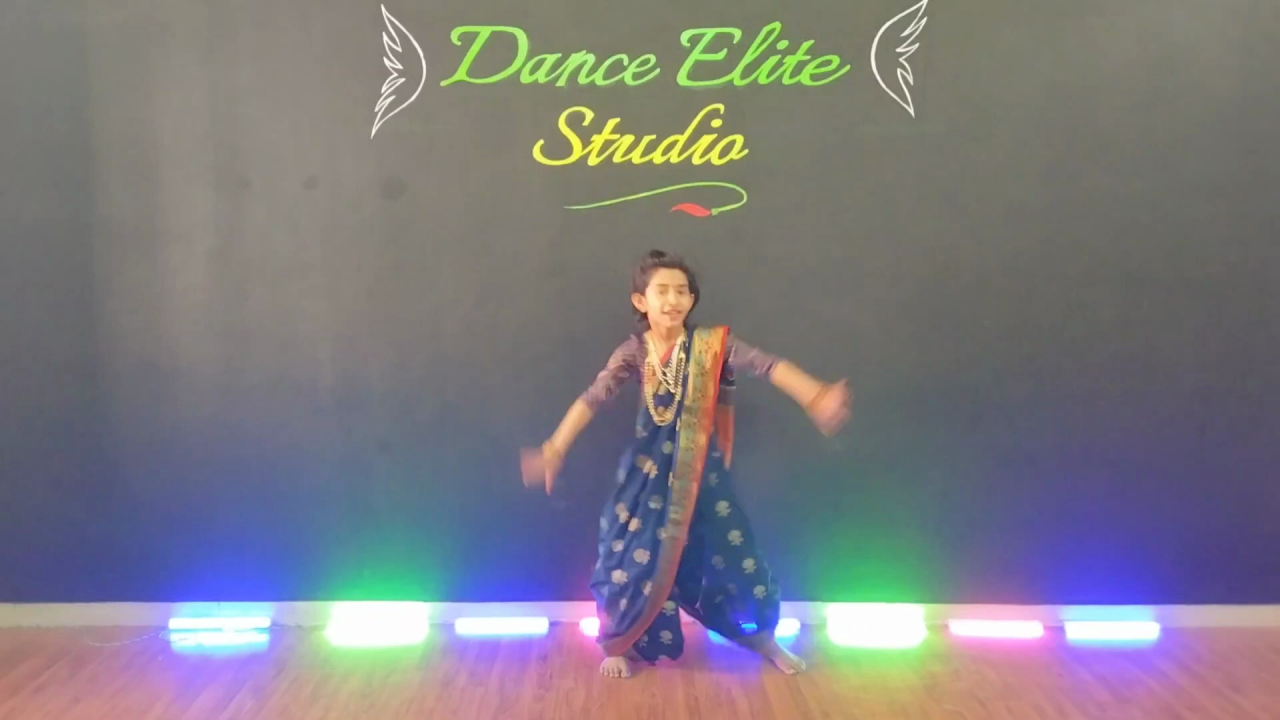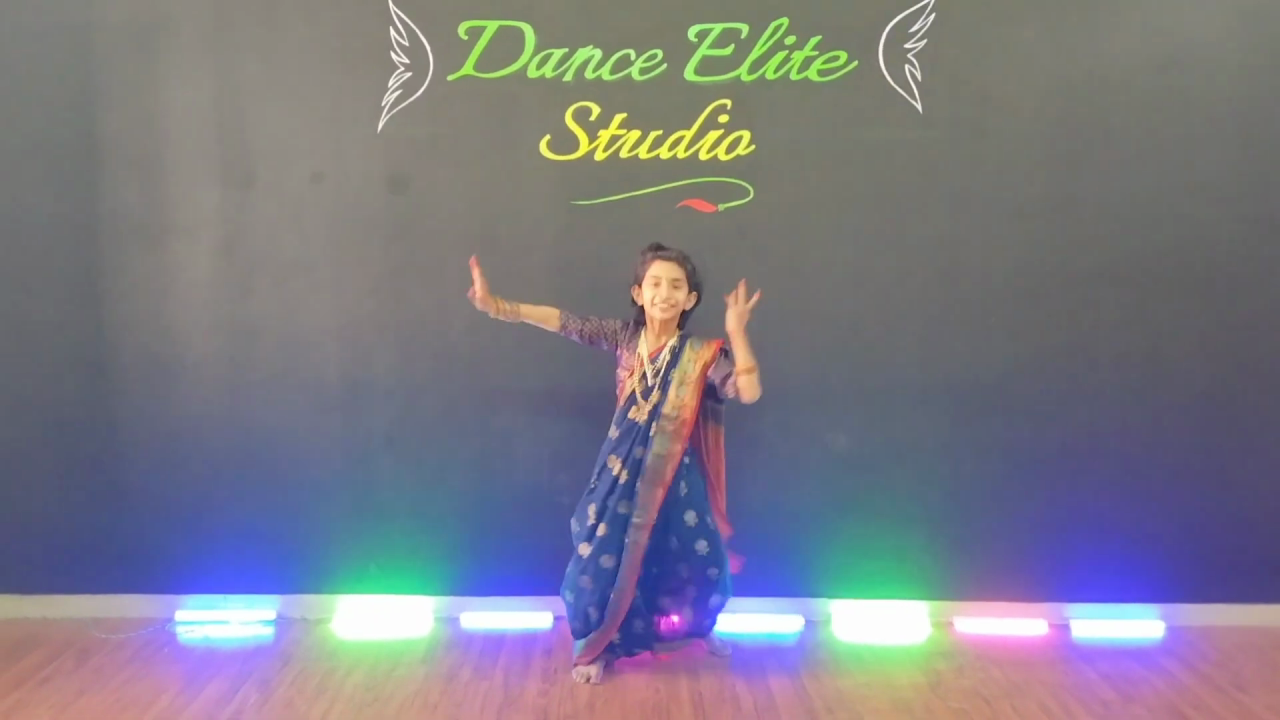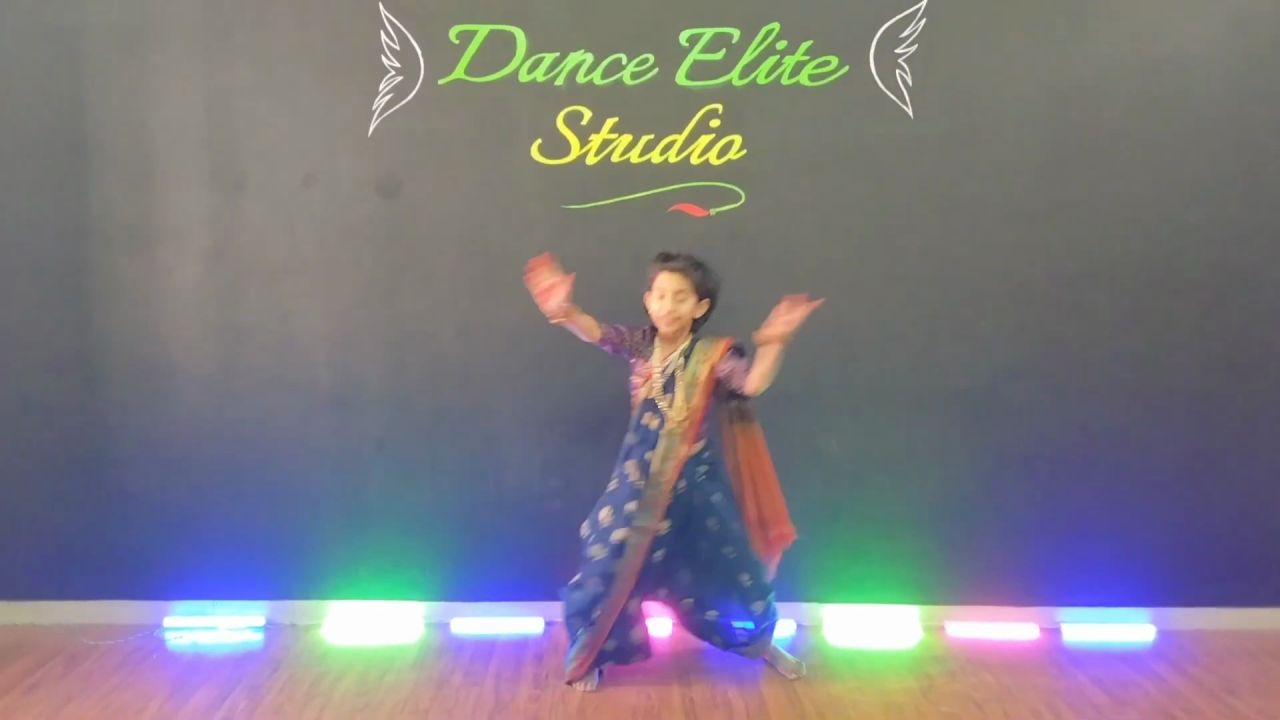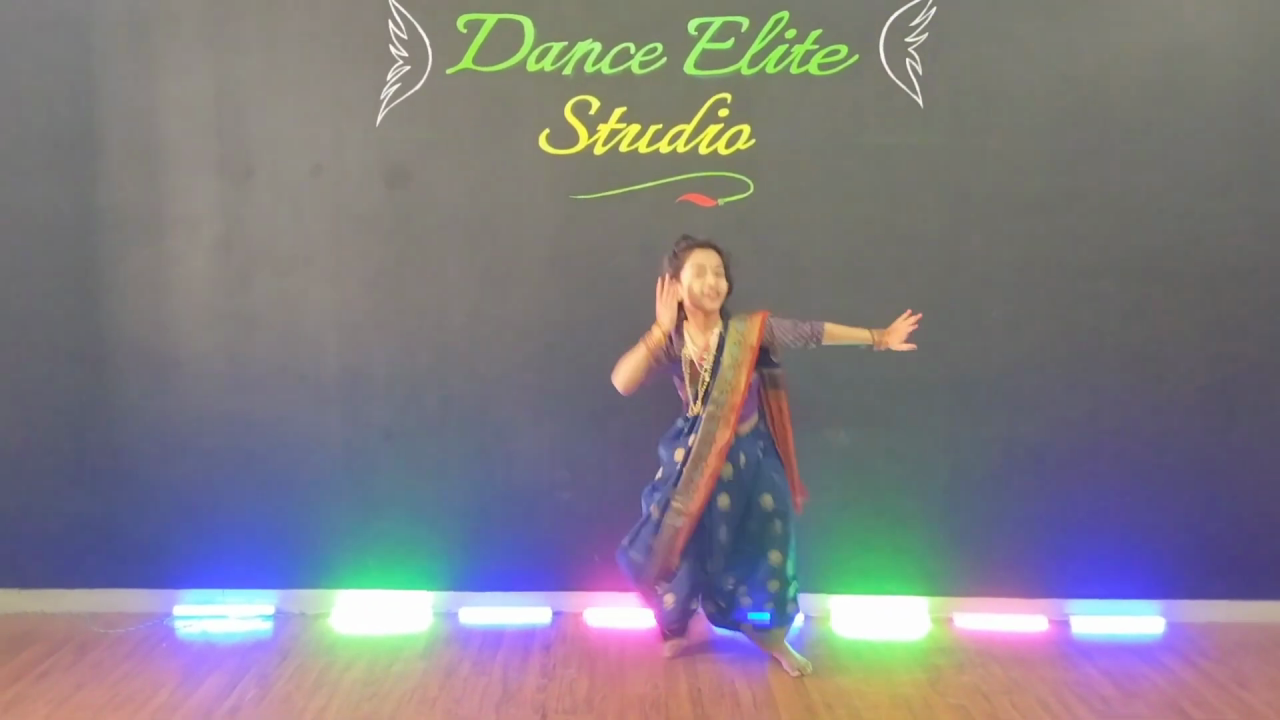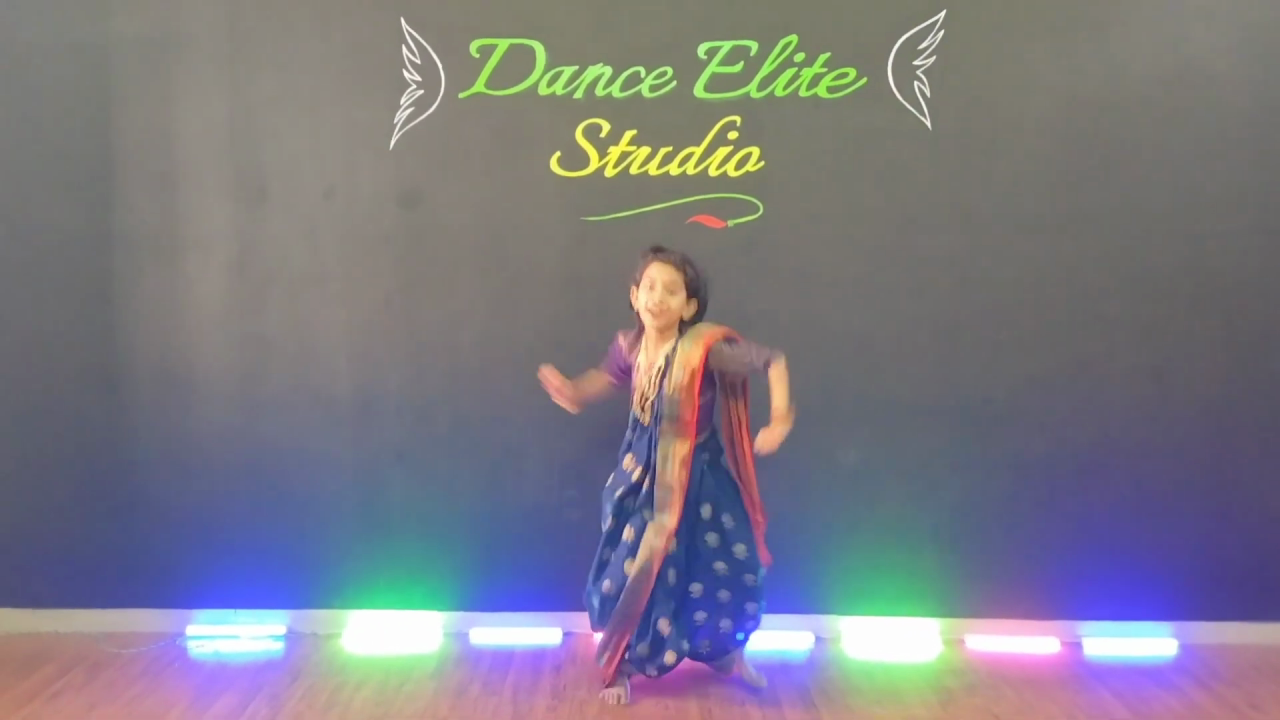
dt=1s
person 1, frame 1
left shoulder: (713, 344)
right shoulder: (633, 352)
left elbow: (770, 366)
right elbow: (591, 400)
left wrist: (817, 398)
right wrist: (553, 450)
left hip: (703, 470)
right hip: (650, 471)
left knee: (735, 553)
right knee: (632, 559)
left ankle: (763, 639)
right ankle: (620, 644)
person 1, frame 2
left shoulder: (703, 354)
right shoulder: (622, 337)
left elbow: (749, 394)
right elbow: (563, 321)
left wrist: (737, 334)
right wrist: (497, 306)
left hip: (676, 476)
right hip: (621, 471)
left knee: (701, 562)
right knee: (600, 562)
left ankle: (696, 631)
right ankle: (597, 648)
person 1, frame 3
left shoulder: (713, 355)
right shoulder: (636, 342)
left elbow: (753, 382)
right elbow: (595, 330)
left wrist: (773, 338)
right wrist: (563, 310)
left hip: (695, 479)
right hip: (639, 476)
left knee: (731, 562)
right knee: (607, 564)
left ankle: (760, 643)
right ankle: (592, 655)
person 1, frame 4
left shoulder: (752, 329)
right shoulder: (669, 341)
left elbow: (813, 333)
right elbow: (623, 383)
left wrist: (880, 337)
right wrist: (660, 329)
left hip: (747, 456)
right hip: (692, 454)
left knee: (768, 545)
right knee: (669, 542)
left ankle: (772, 635)
right ankle: (676, 619)
person 1, frame 5
left shoulder: (707, 347)
right shoulder: (630, 344)
left elbow: (773, 362)
right elbow: (611, 375)
left wrist: (780, 421)
right wrist: (574, 393)
left hip: (697, 474)
right hip: (642, 473)
left knee: (729, 564)
right knee: (630, 567)
left ankle: (726, 652)
right ankle: (623, 665)
